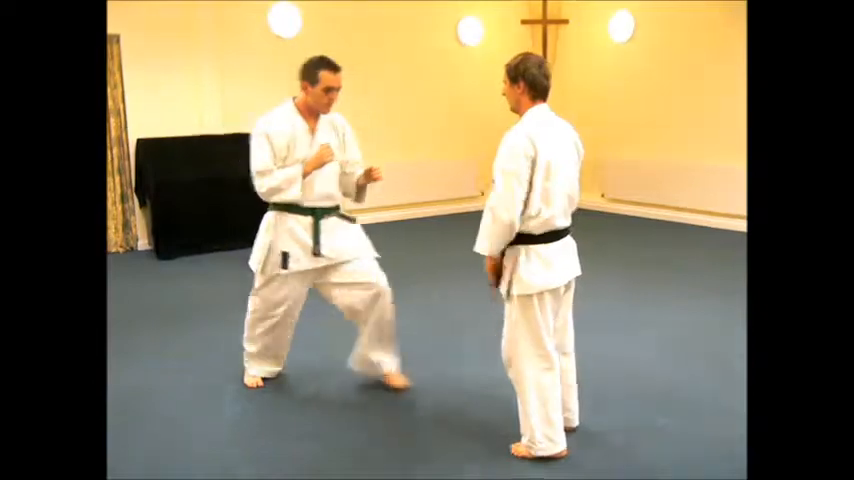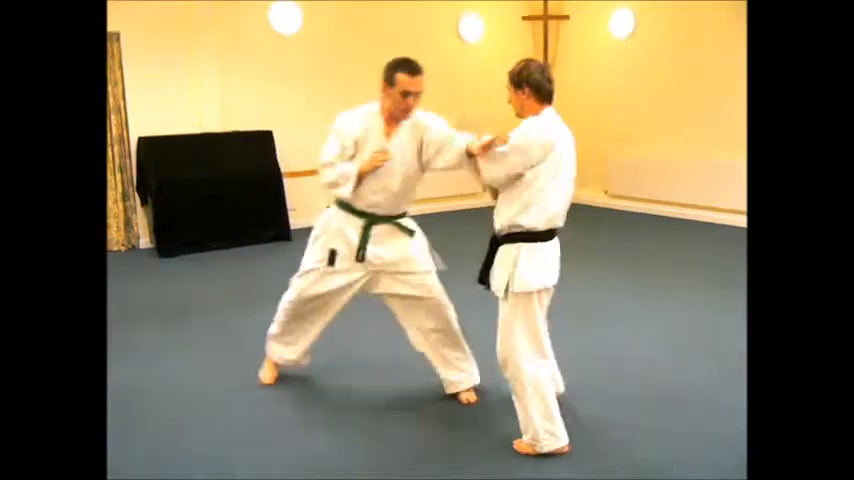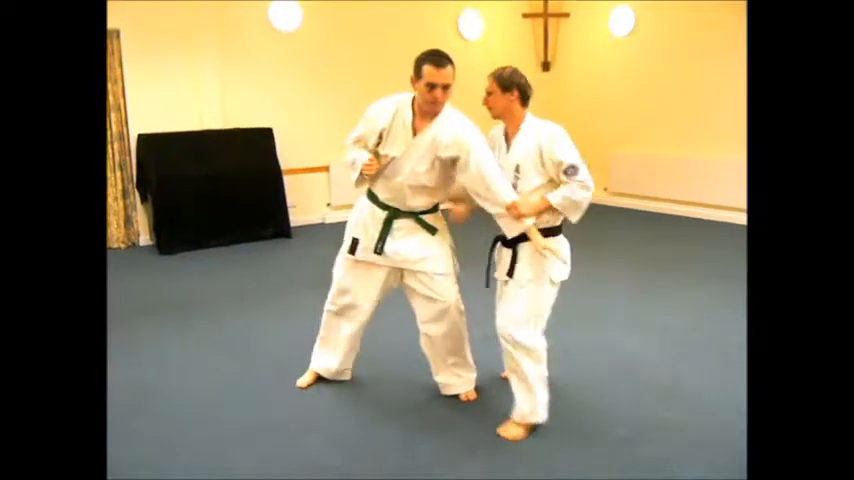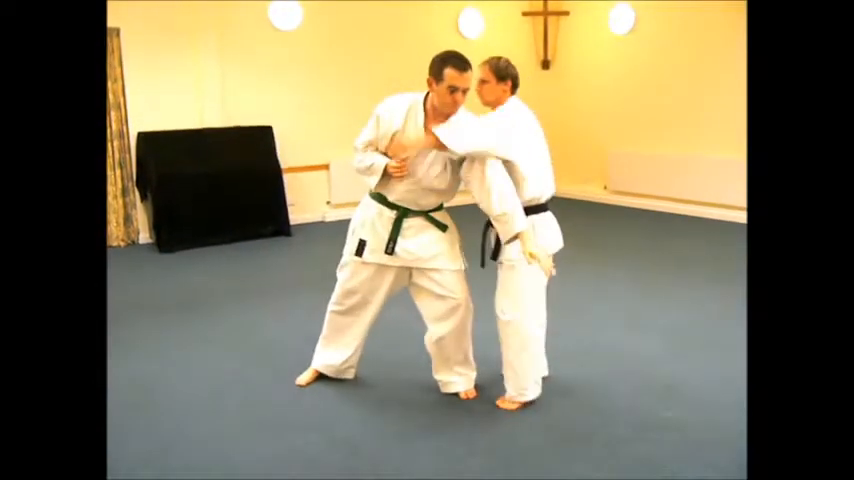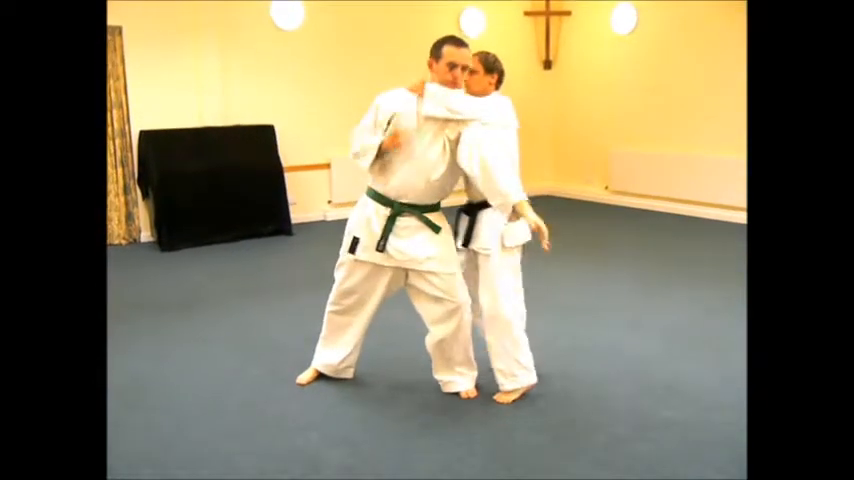
dt=0.3s
person 1, frame 1
left shoulder: (520, 137)
right shoulder: (566, 130)
left elbow: (504, 209)
left wrist: (492, 254)
left hip: (532, 257)
right hip: (562, 248)
left knee: (527, 351)
right knee: (558, 343)
left ankle: (545, 440)
right ankle: (564, 414)
person 1, frame 2
left shoulder: (538, 132)
right shoulder: (550, 131)
left elbow: (492, 169)
right elbow: (506, 174)
left wrist: (479, 155)
right wrist: (491, 153)
left hip: (525, 254)
right hip: (536, 248)
left knee: (521, 348)
right knee: (529, 335)
left ankle: (547, 436)
right ankle: (548, 385)
person 1, frame 3
left shoulder: (548, 135)
right shoulder: (491, 138)
left elbow: (581, 185)
left wrist: (537, 207)
right wrist: (464, 202)
left hip: (541, 249)
right hip: (510, 247)
left knee: (517, 325)
right knee: (508, 319)
left ankle: (529, 409)
right ankle: (529, 373)
person 1, frame 4
left shoulder: (513, 116)
right shoulder: (502, 118)
left elbow: (476, 137)
left hip: (529, 228)
left knee: (516, 308)
right knee: (522, 305)
left ankle: (522, 386)
right ankle: (532, 367)
person 1, frame 5
left shoulder: (498, 107)
right shoulder: (466, 112)
left elbow: (455, 103)
left wrist: (421, 89)
left hip: (496, 220)
right hip: (477, 217)
left knee: (498, 300)
right knee: (477, 293)
left ankle: (516, 376)
right ankle: (509, 359)
person 2, frame 1
left shoulder: (338, 125)
right shoulder: (271, 126)
left elbow: (346, 178)
right elbow: (265, 184)
left wrist: (363, 179)
right wrist: (306, 167)
left hip: (336, 226)
right hip: (289, 228)
left knee: (374, 291)
right knee: (275, 305)
left ankle: (379, 362)
right ankle: (260, 364)
person 2, frame 2
left shoulder: (424, 125)
right shoulder: (351, 122)
left elbow: (449, 147)
right elbow: (329, 174)
left wrist: (473, 148)
right wrist: (363, 167)
left hip: (395, 233)
right hip: (346, 227)
left knee: (432, 305)
right knee: (307, 295)
left ankle: (461, 378)
right ankle: (278, 354)
person 2, frame 3
left shoulder: (461, 131)
right shoulder: (383, 111)
left elbow: (491, 181)
right elbow: (356, 147)
left wrist: (524, 225)
right wrist: (363, 164)
left hip: (423, 228)
right hip: (374, 218)
left knee: (442, 307)
right knee: (347, 296)
left ankle: (458, 378)
right ankle: (326, 364)
person 2, frame 4
right shoulder: (393, 110)
left elbow: (494, 186)
right elbow: (362, 152)
left wrist: (522, 237)
right wrist: (385, 166)
left hip: (428, 227)
right hip: (380, 218)
left knee: (452, 304)
right knee: (352, 296)
left ankle: (456, 376)
right ankle: (327, 362)
person 2, frame 5
left shoulder: (468, 117)
right shoulder: (394, 100)
left elbow: (489, 167)
right elbow: (358, 146)
left wrist: (520, 207)
right wrist: (382, 144)
left hip: (425, 227)
right hip: (375, 216)
left knee: (451, 304)
right knee: (349, 296)
left ankle: (458, 376)
right ankle: (329, 363)
